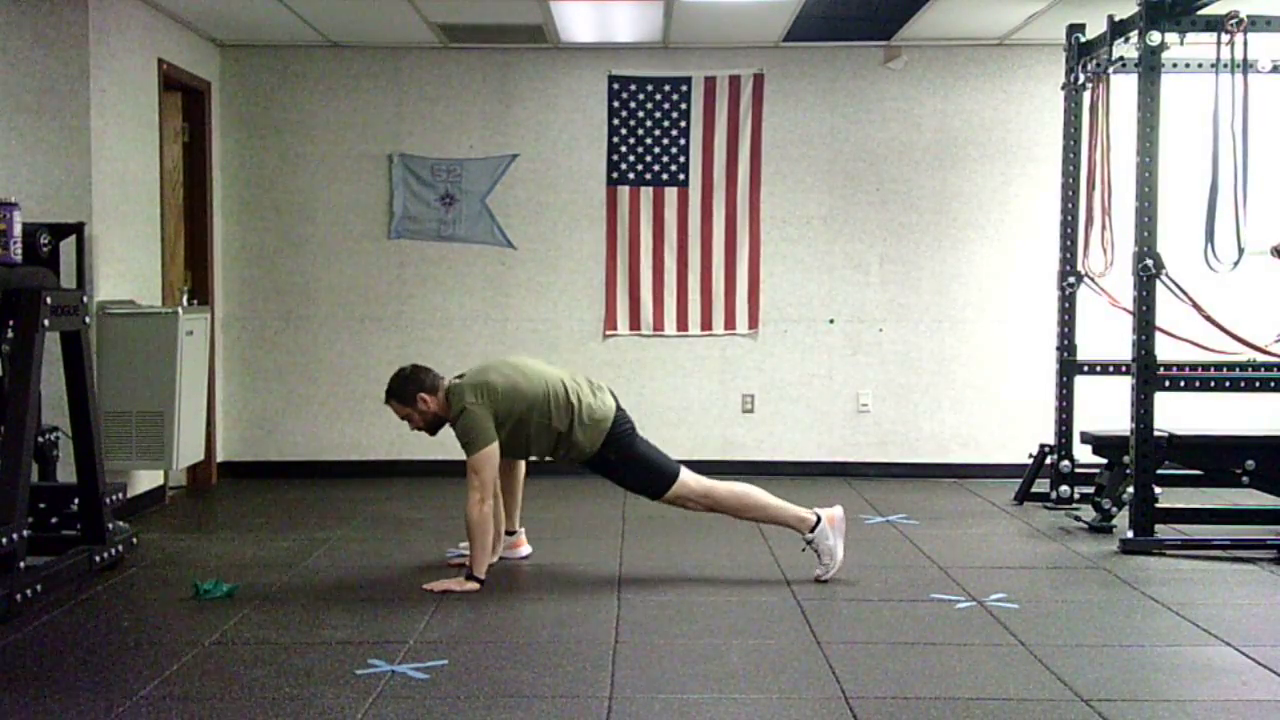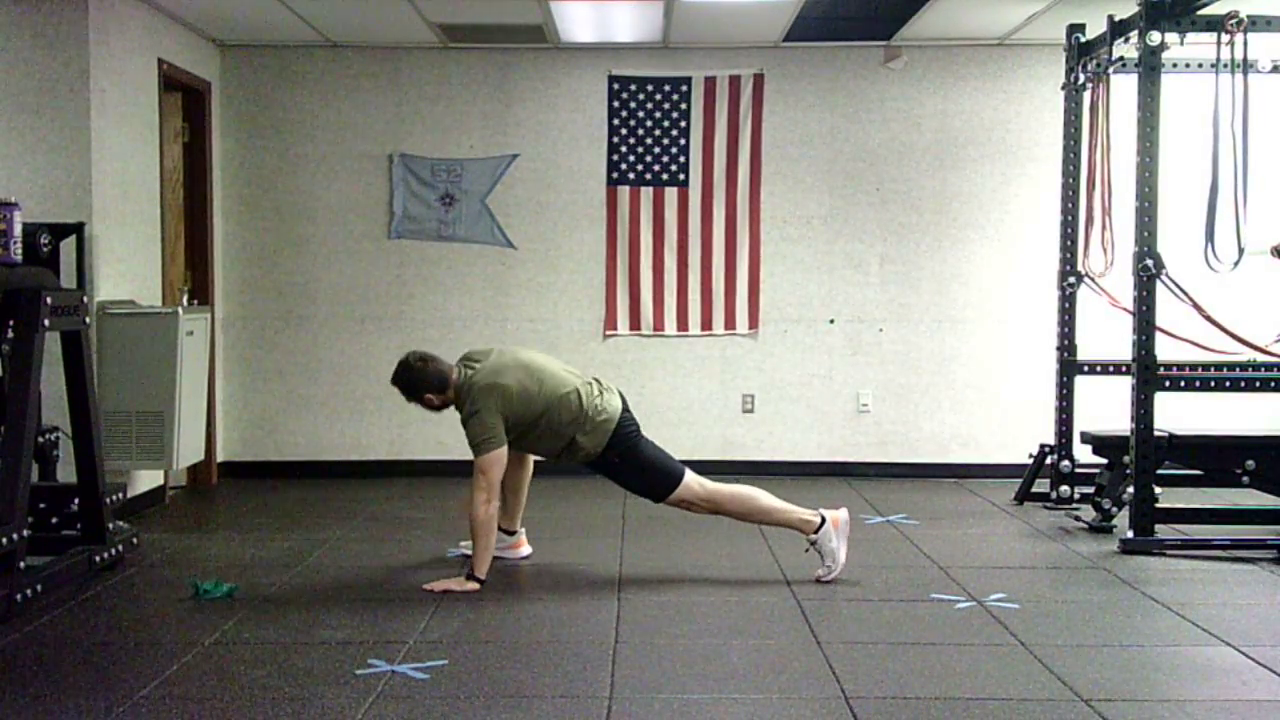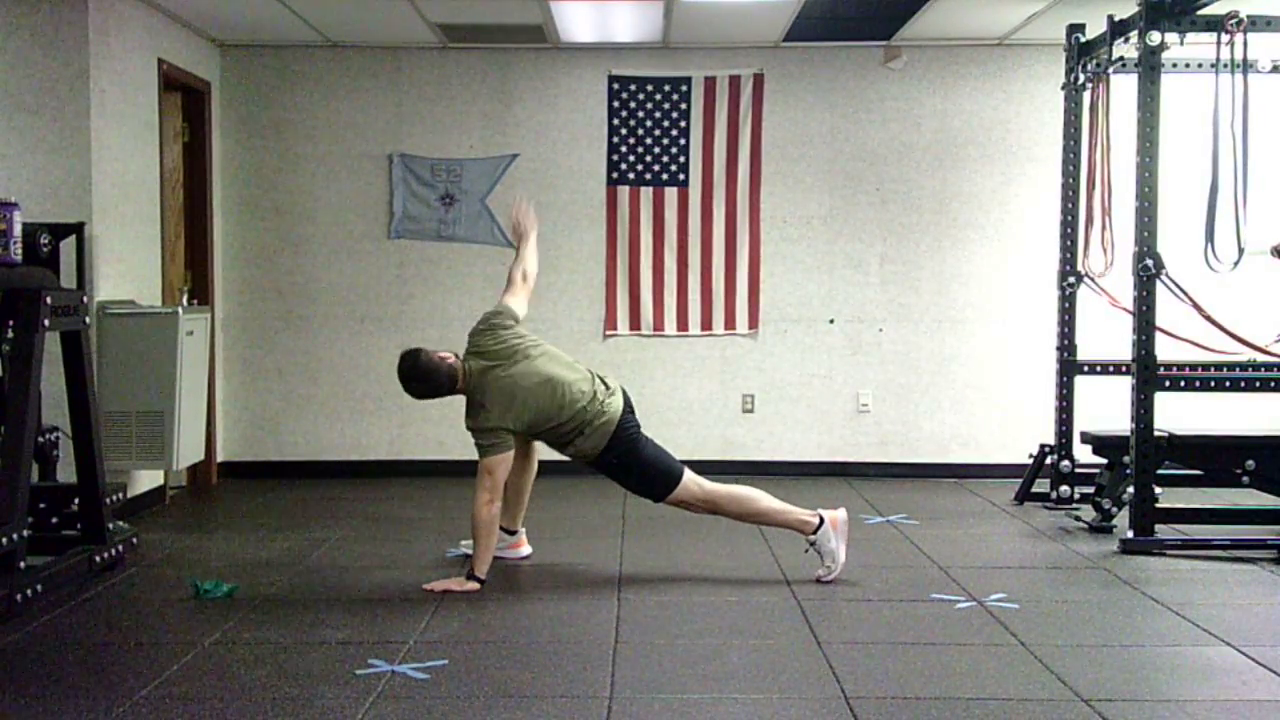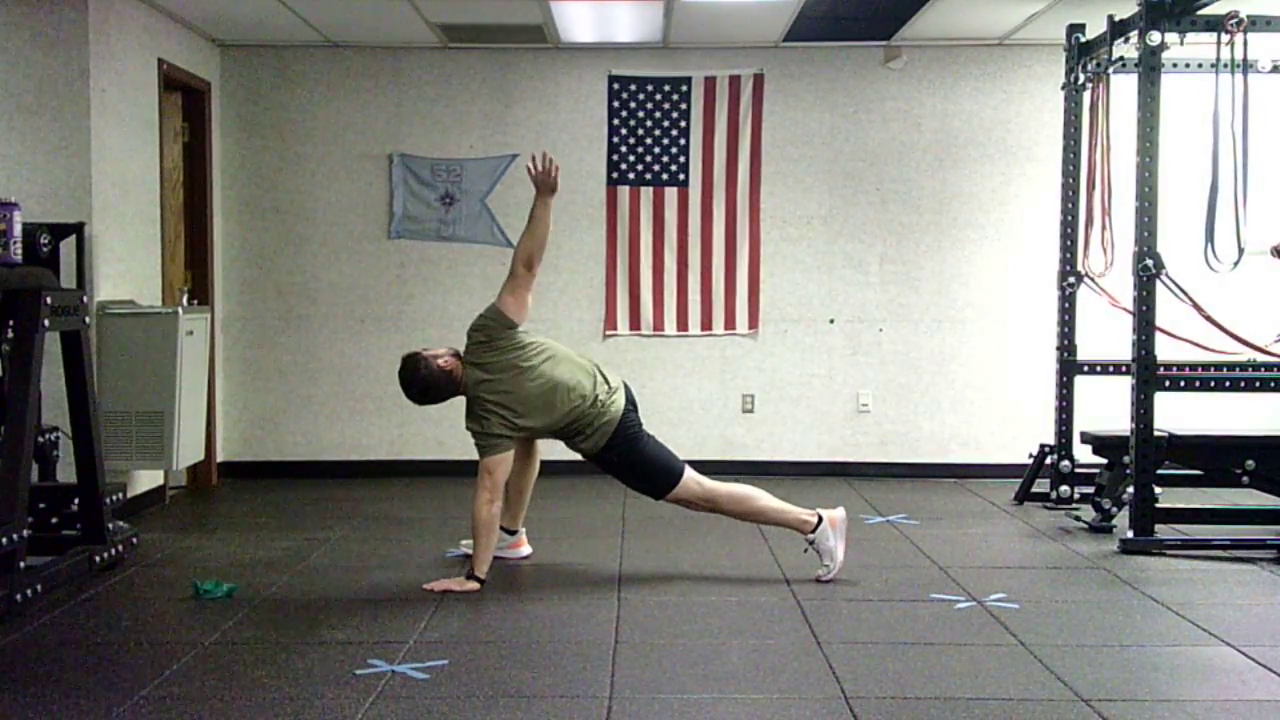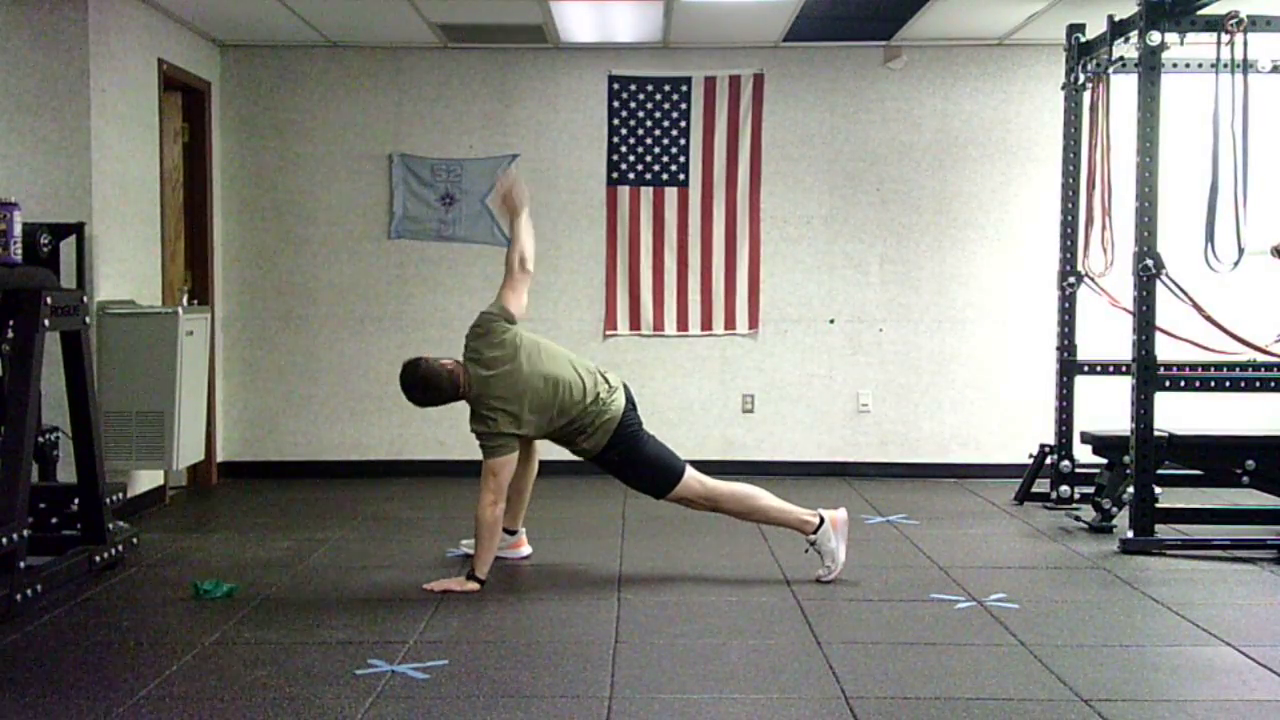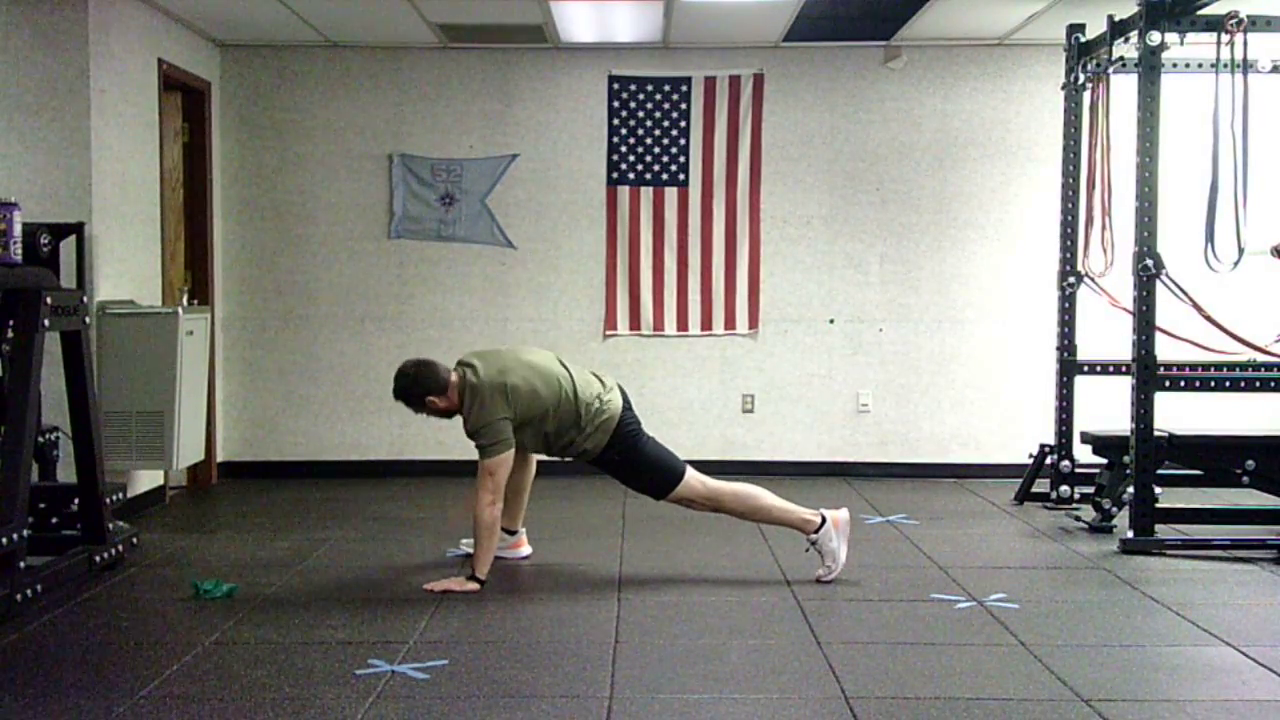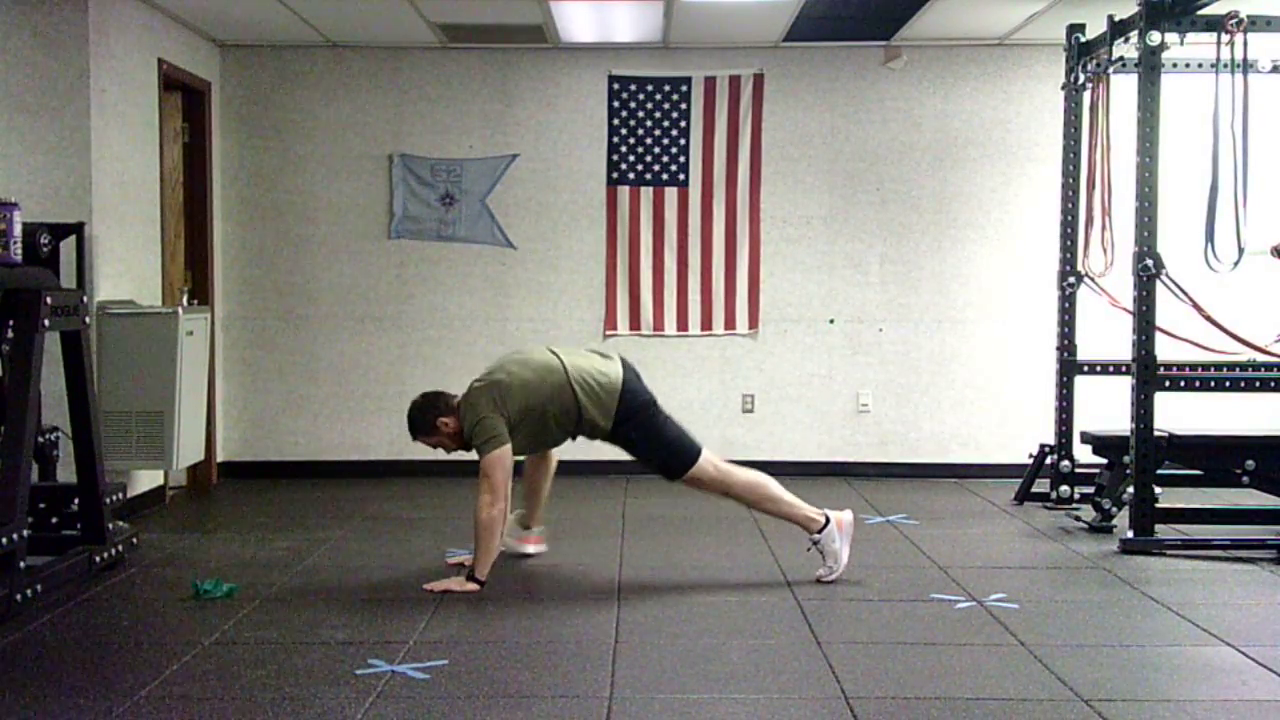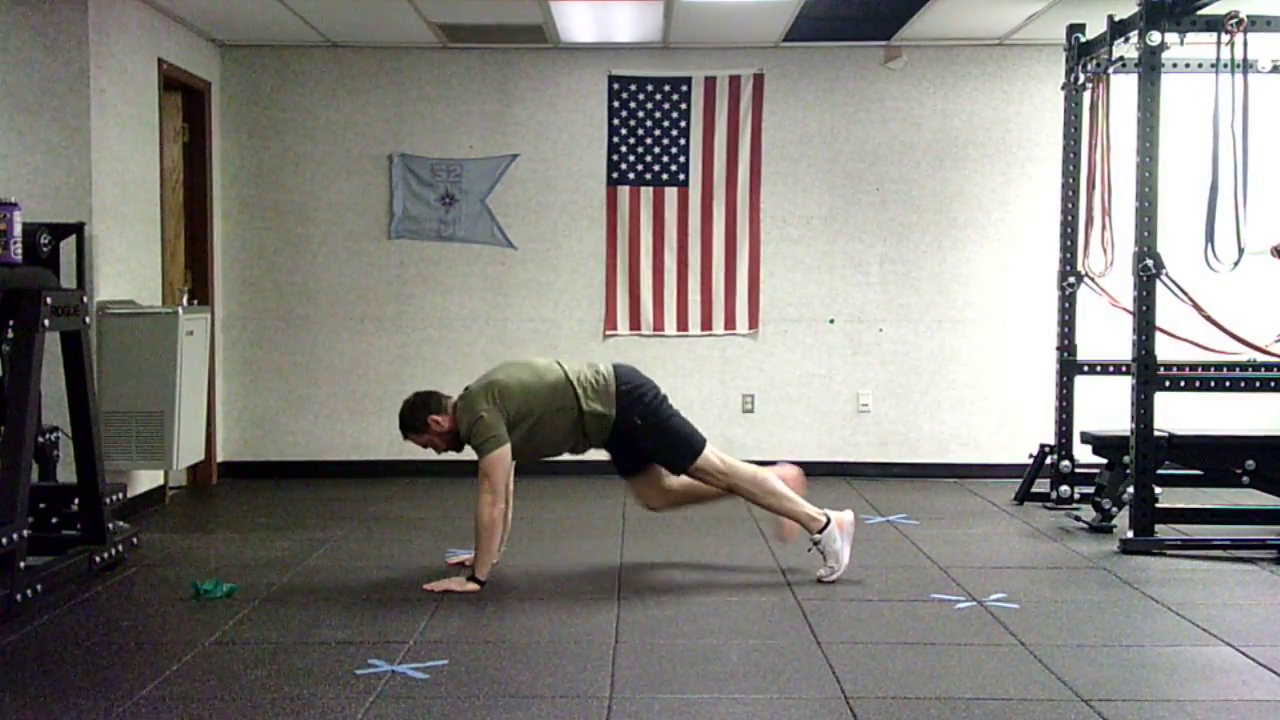
dt=0.3s
person 1, frame 1
left shoulder: (467, 408)
right shoulder: (467, 389)
left elbow: (480, 496)
right elbow: (489, 488)
left wrist: (475, 574)
right wrist: (491, 544)
left hip: (599, 435)
right hip: (591, 409)
left knee: (696, 493)
right knee: (503, 443)
left ankle: (815, 522)
right ankle: (510, 538)
person 1, frame 2
left shoulder: (480, 408)
right shoulder: (471, 361)
left elbow: (487, 494)
left wrist: (475, 575)
left hip: (604, 437)
right hip: (601, 403)
left knee: (701, 495)
left ankle: (819, 524)
right ankle: (511, 537)
person 1, frame 3
left shoulder: (490, 415)
right shoulder: (488, 338)
left elbow: (488, 498)
right elbow: (523, 281)
left wrist: (475, 577)
right wrist: (527, 233)
left hip: (608, 442)
right hip: (605, 396)
left knee: (703, 497)
left ankle: (817, 526)
right ankle: (511, 537)
person 1, frame 4
left shoulder: (487, 415)
right shoulder: (487, 338)
left elbow: (489, 494)
right elbow: (526, 267)
left wrist: (475, 575)
right wrist: (544, 197)
left hip: (607, 433)
right hip: (607, 391)
left knee: (701, 494)
left ankle: (816, 523)
right ankle: (511, 537)
person 1, frame 5
left shoulder: (491, 414)
right shoulder: (485, 340)
left elbow: (493, 494)
right elbow: (521, 267)
left wrist: (475, 577)
right wrist: (518, 212)
left hip: (607, 433)
right hip: (606, 392)
left knee: (702, 493)
left ankle: (817, 524)
right ankle: (512, 538)
person 1, frame 6
left shoulder: (484, 410)
right shoulder: (471, 366)
left elbow: (492, 494)
left wrist: (475, 576)
left hip: (606, 432)
right hip: (600, 400)
left knee: (702, 494)
left ankle: (820, 524)
right ankle: (512, 537)
person 1, frame 7
left shoulder: (480, 415)
right shoulder: (485, 397)
left elbow: (491, 495)
right elbow: (500, 488)
left wrist: (476, 576)
right wrist: (489, 543)
left hip: (615, 404)
right hip: (609, 374)
left knee: (713, 475)
right knee: (531, 436)
left ankle: (823, 524)
right ankle: (528, 532)
person 1, frame 8
left shoulder: (478, 415)
right shoulder: (484, 403)
left elbow: (492, 498)
right elbow: (504, 492)
left wrist: (475, 575)
right wrist: (490, 553)
left hip: (620, 401)
right hip: (614, 403)
left knee: (716, 470)
right knee: (658, 494)
left ankle: (826, 525)
right ankle: (776, 480)
